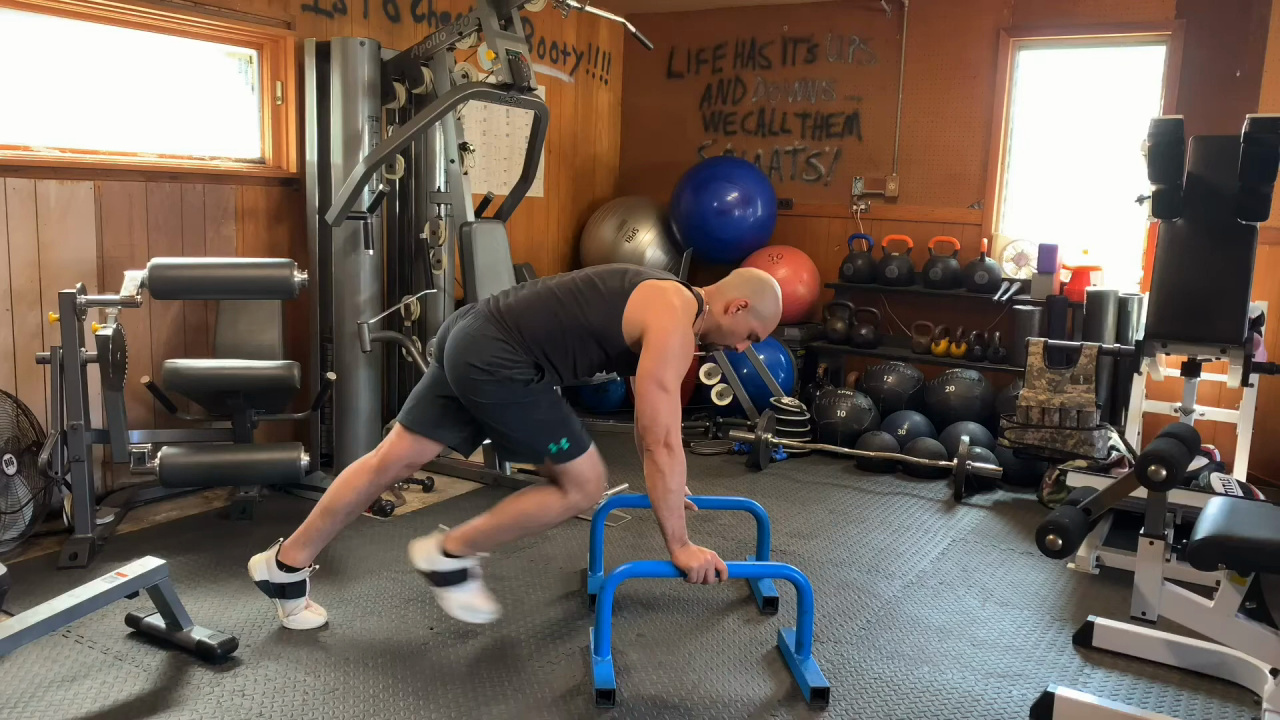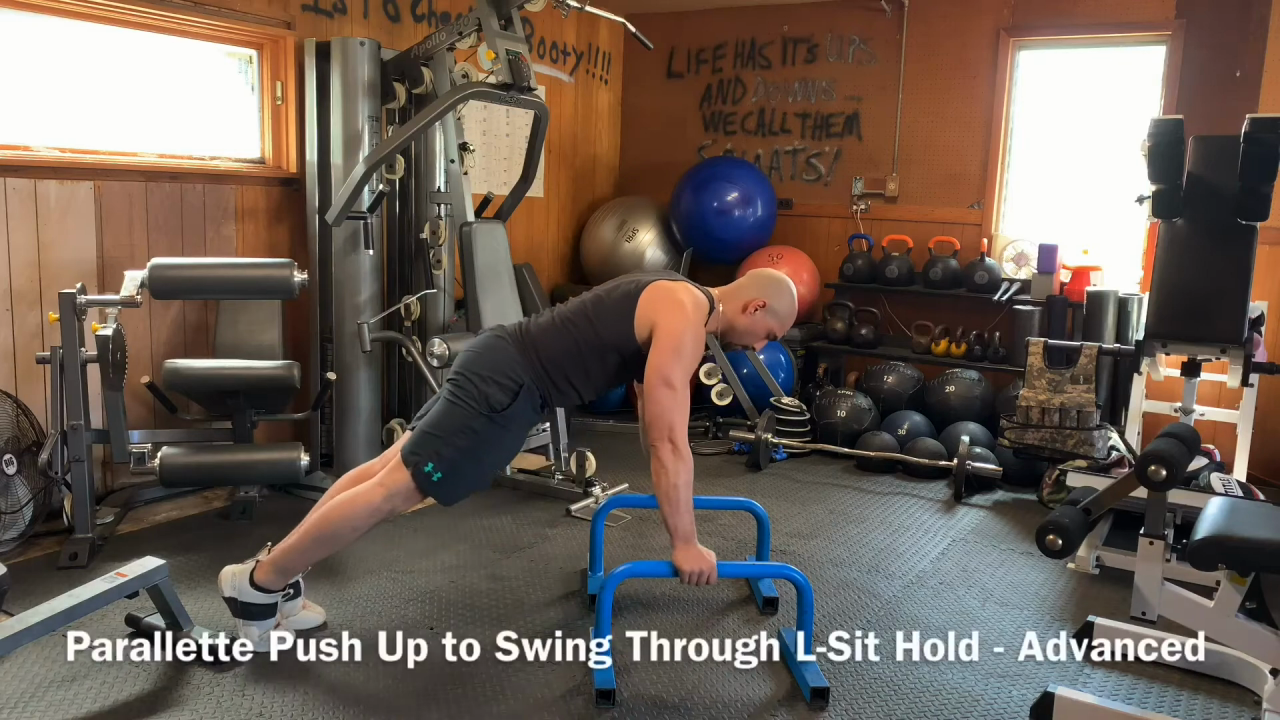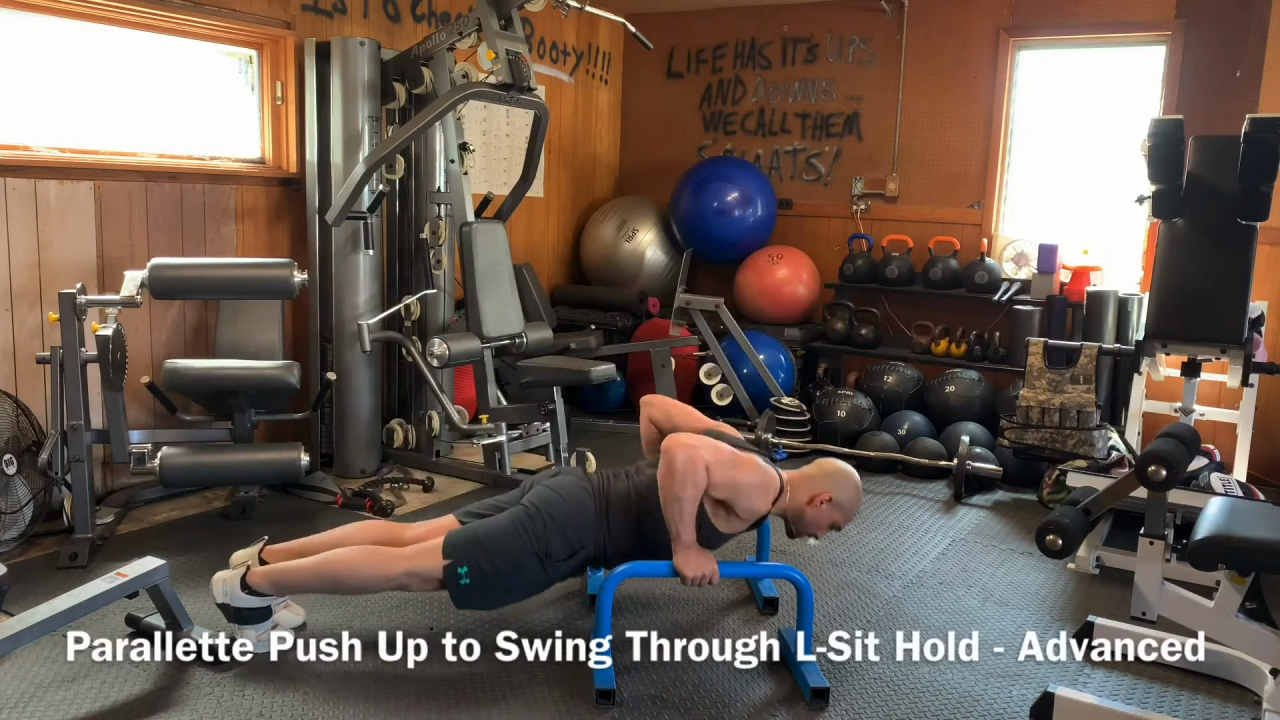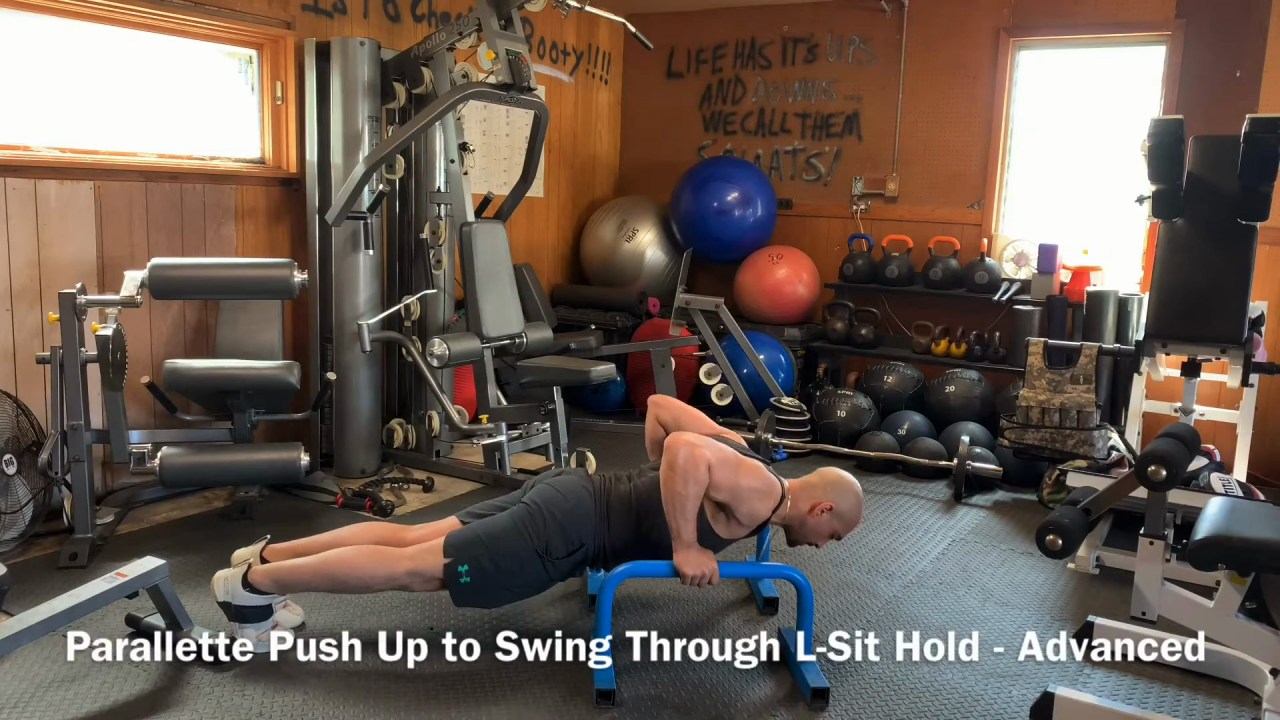
dt=1s
person 1, frame 1
left shoulder: (664, 295)
right shoulder: (674, 323)
left elbow: (650, 418)
right elbow: (662, 442)
left wrist: (662, 484)
right wrist: (680, 544)
left hip: (473, 332)
right hip: (496, 360)
left knee: (394, 458)
right knee: (585, 486)
left ankle: (284, 565)
right ankle: (451, 555)
person 1, frame 2
left shoulder: (677, 298)
right shoulder: (685, 319)
left elbow: (653, 409)
right elbow: (668, 440)
left wrist: (671, 489)
right wrist: (684, 543)
left hip: (500, 363)
right hip: (506, 384)
left knee: (391, 466)
right knee: (393, 490)
left ankle: (278, 566)
right ankle: (257, 584)
person 1, frame 3
left shoulder: (735, 446)
right shoulder: (758, 489)
left elbow: (652, 405)
right elbow: (682, 453)
right wrist: (685, 546)
left hip: (568, 492)
right hip: (567, 531)
left knee: (415, 534)
right knee: (412, 569)
left ankle: (266, 556)
right ankle: (250, 584)
person 1, frame 4
left shoulder: (743, 452)
right shoulder: (761, 492)
left elbow: (658, 406)
right elbow: (683, 450)
right wrist: (686, 545)
left hip: (571, 493)
right hip: (568, 527)
left knee: (414, 536)
right knee: (413, 568)
left ankle: (266, 554)
right ankle: (251, 582)
